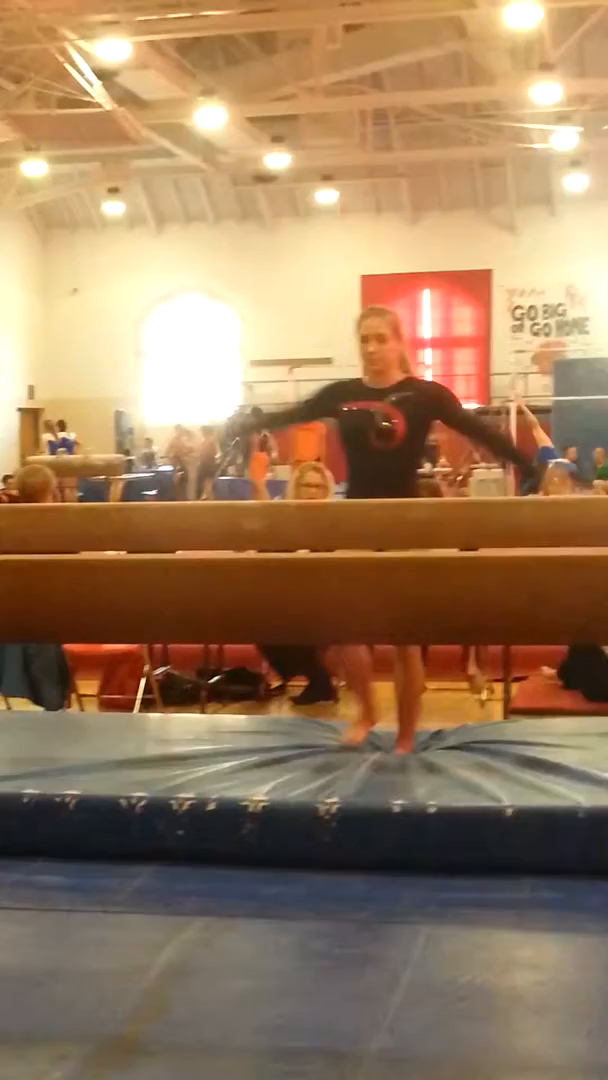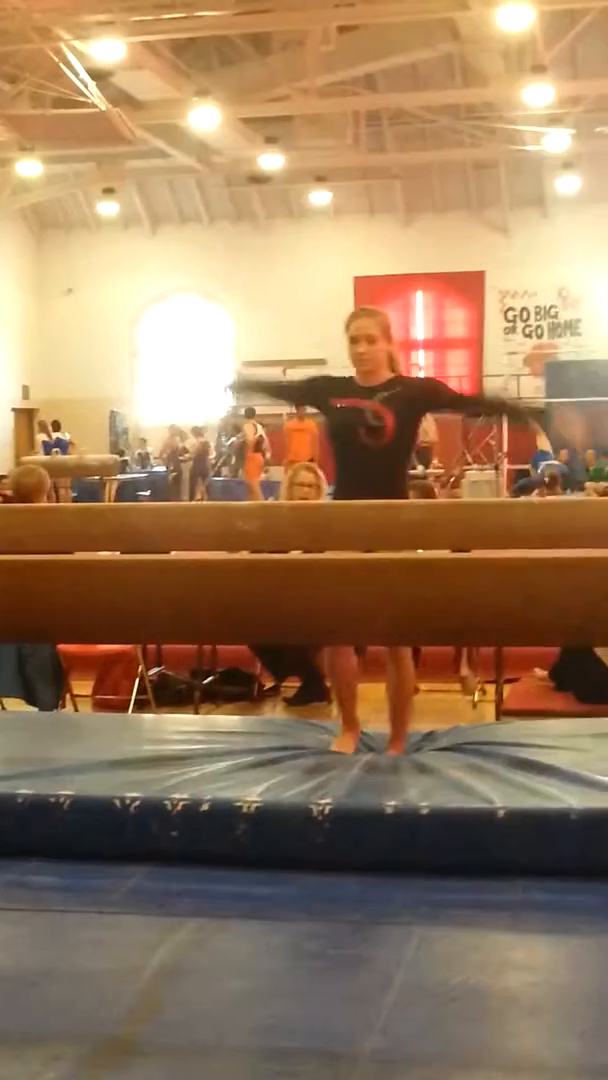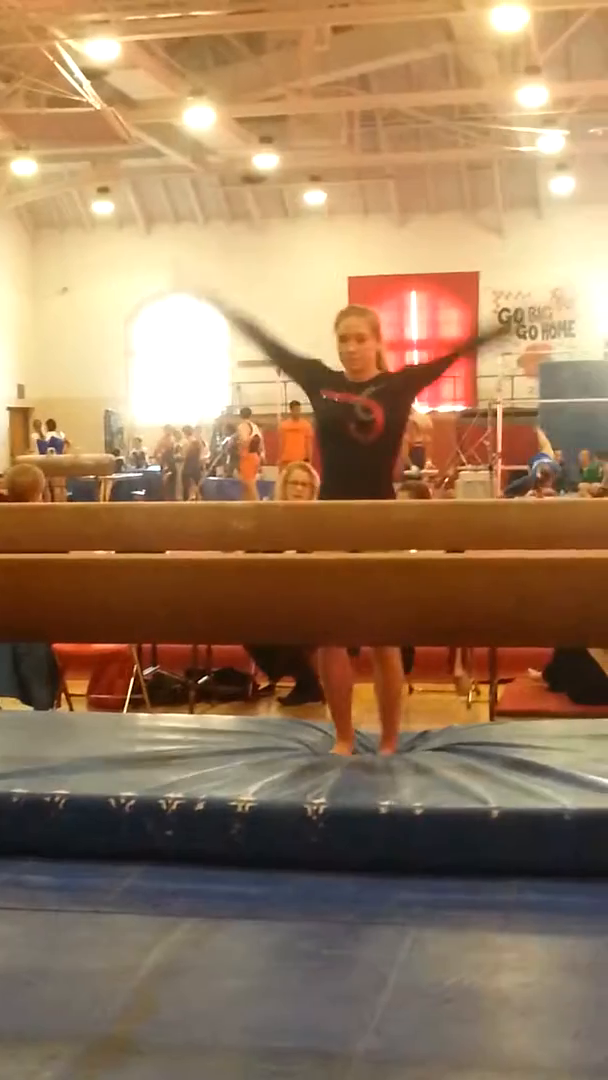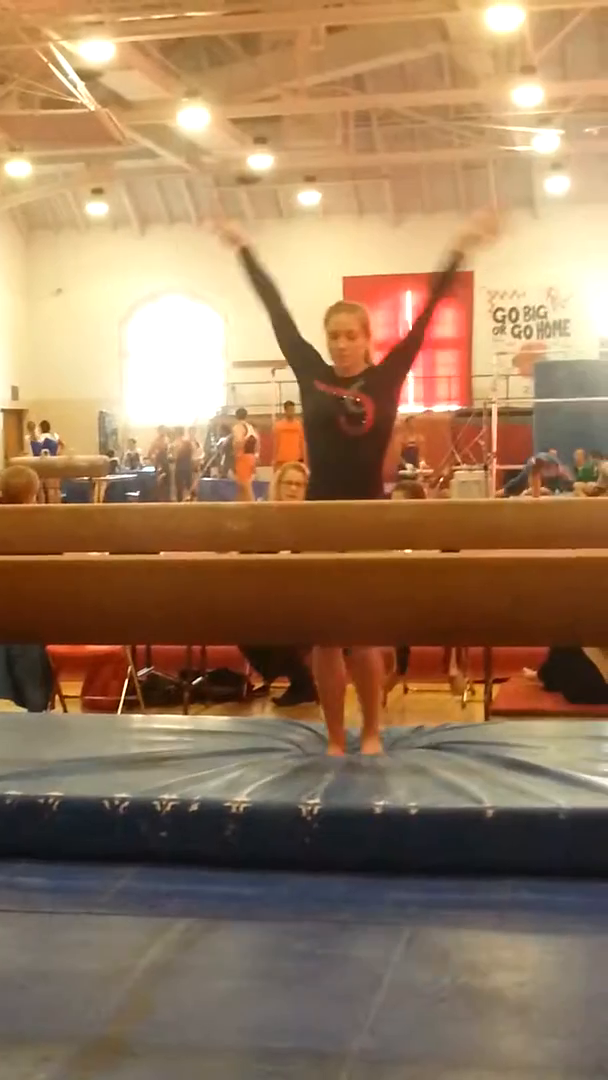
dt=0.1s
person 1, frame 1
left shoulder: (422, 395)
right shoulder: (340, 394)
left elbow: (480, 431)
right elbow: (281, 418)
left wrist: (532, 471)
left knee: (406, 641)
left ankle: (405, 742)
right ankle: (365, 711)
person 1, frame 2
left shoulder: (414, 390)
right shoulder: (330, 390)
left elbow: (474, 402)
right elbow: (274, 389)
left knee: (395, 641)
left ankle: (397, 743)
right ankle: (349, 726)
person 1, frame 3
left shoulder: (397, 385)
right shoulder: (321, 380)
left elbow: (452, 355)
right elbow: (274, 350)
left wrist: (512, 326)
right wrist: (220, 306)
left knee: (382, 641)
left ankle: (388, 744)
right ankle: (341, 738)
person 1, frame 4
left shoulder: (388, 373)
right shoulder: (311, 373)
left elbow: (428, 313)
right elbow: (277, 311)
left wrist: (459, 251)
right wrist: (243, 250)
left knee: (362, 640)
right knee: (324, 638)
left ankle: (372, 732)
right ankle: (335, 742)
